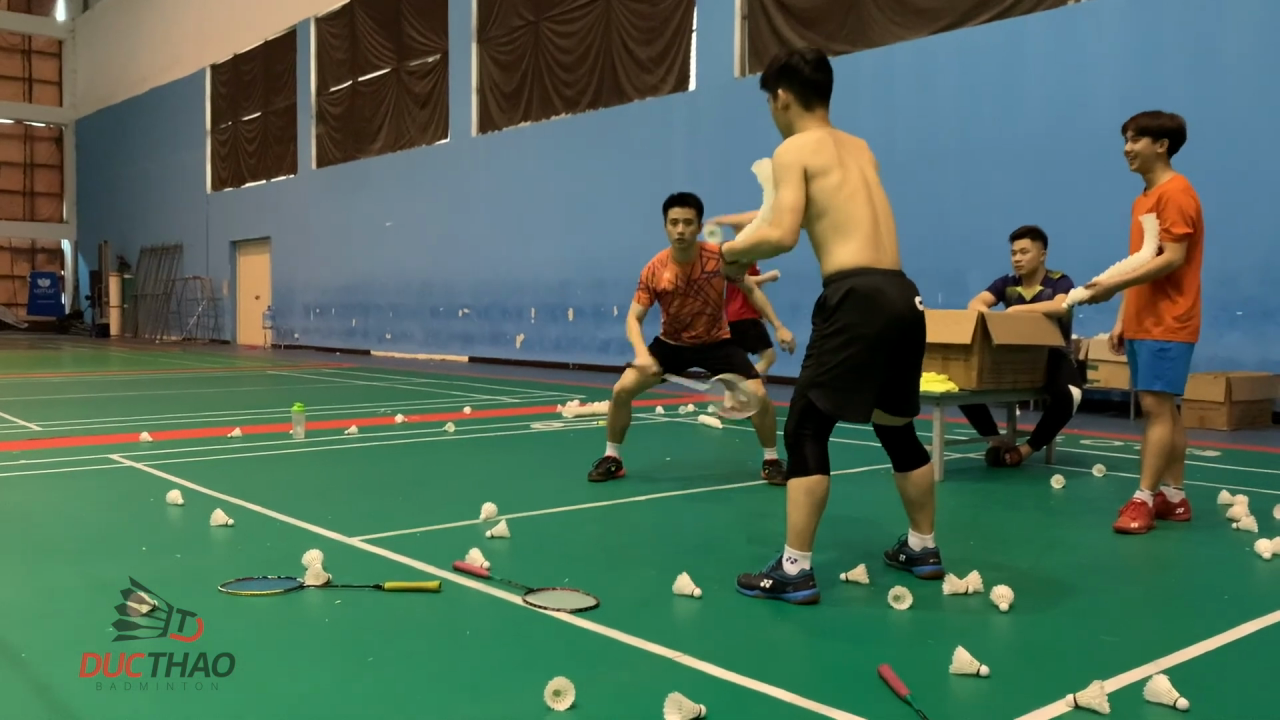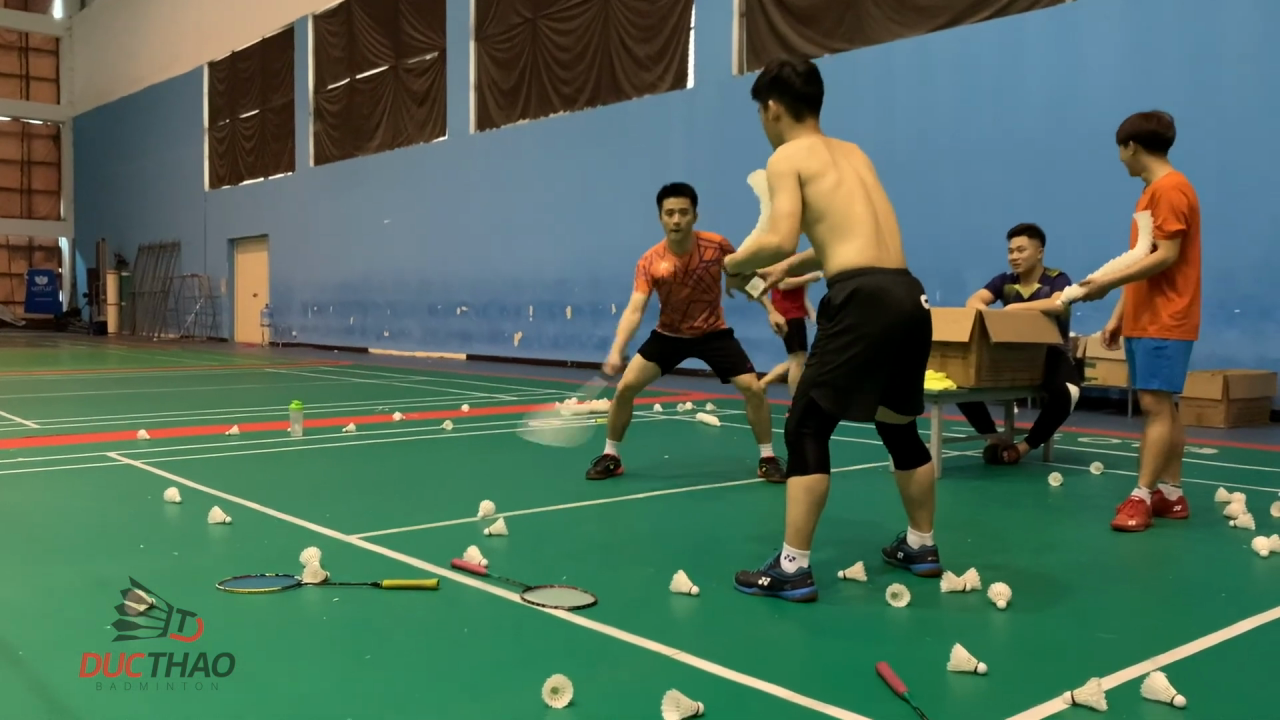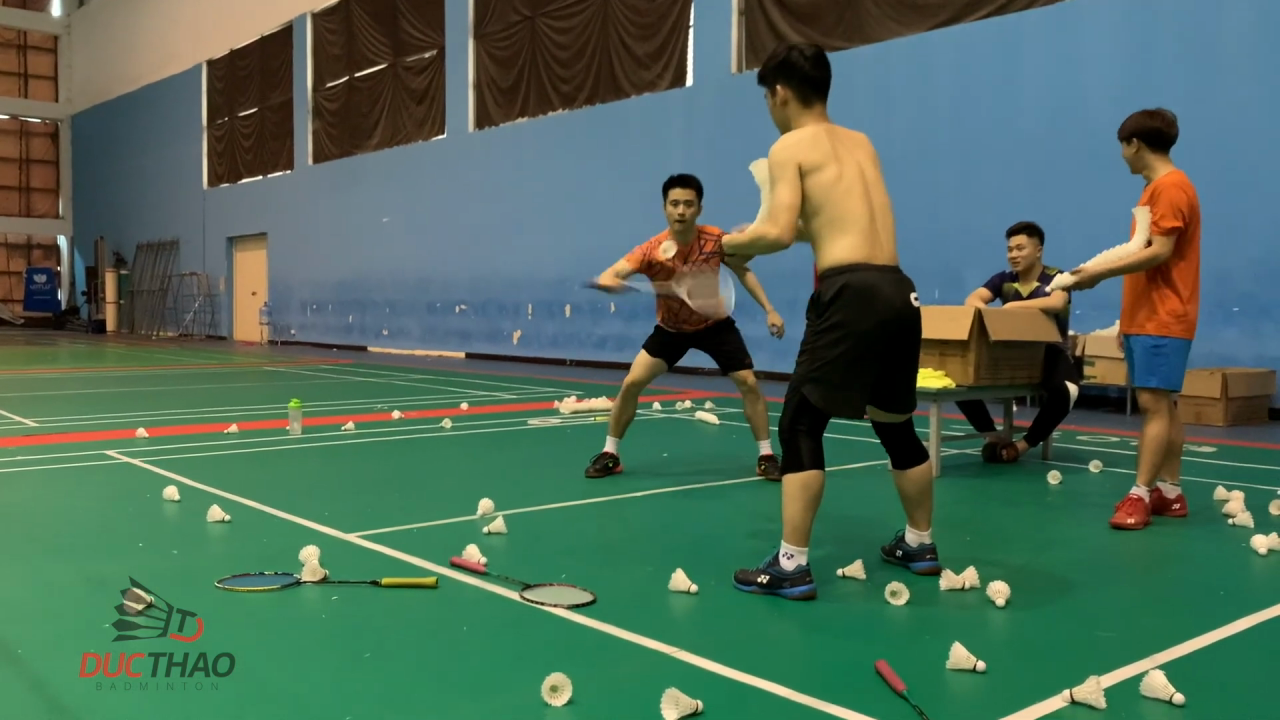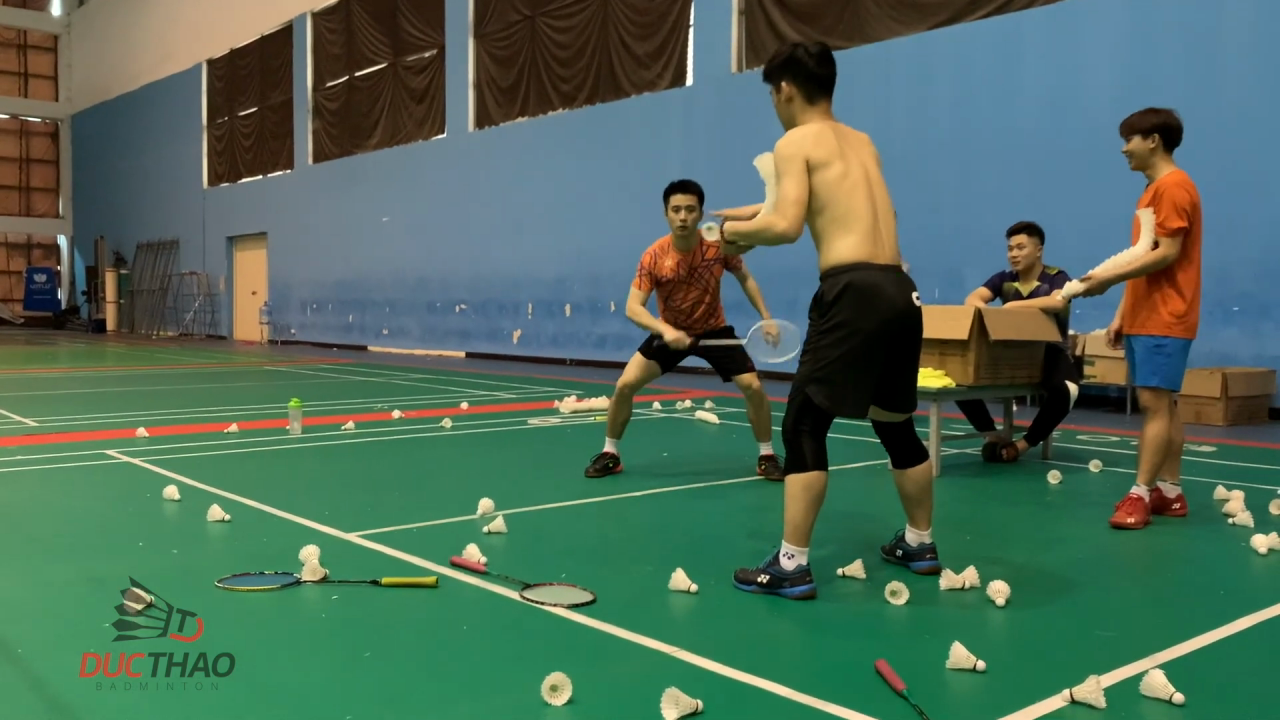
dt=0.4s
person 1, frame 1
left shoulder: (794, 149)
right shoulder: (858, 148)
left elbow: (781, 235)
left wrist: (734, 250)
right wrist: (754, 221)
left hip: (858, 299)
right hip: (901, 295)
left knee: (805, 431)
right knee: (897, 426)
left ankle: (795, 571)
right ankle: (923, 548)
person 1, frame 2
left shoulder: (787, 158)
right shoulder: (853, 154)
left elbow: (779, 240)
left wrist: (736, 262)
right wrist: (789, 268)
left hip: (864, 298)
right hip: (906, 294)
left knee: (806, 430)
right knee: (900, 425)
left ankle: (793, 569)
right ankle: (921, 546)
person 1, frame 3
left shoulder: (791, 146)
right shoulder: (860, 143)
left elbow: (778, 232)
left wrist: (734, 243)
right wrist: (786, 219)
left hip: (852, 294)
right hip: (896, 290)
left knee: (800, 426)
right knee: (896, 423)
left ankle: (791, 565)
right ankle: (919, 545)
person 1, frame 4
left shoulder: (796, 141)
right shoulder: (861, 142)
left elbow: (786, 226)
left wrist: (736, 232)
right wrist: (756, 213)
left hip: (855, 293)
right hip: (898, 289)
left knee: (803, 425)
right knee: (896, 423)
left ankle: (792, 566)
right ankle: (920, 544)
person 2, frame 1
left shoulder: (1176, 193)
right shoulder: (1143, 198)
left elbow: (1172, 259)
left wrist: (1112, 284)
right wrist: (1121, 319)
left hip: (1167, 324)
right hip: (1144, 323)
left knee: (1156, 406)
right knee: (1164, 408)
left ankle: (1144, 498)
right ankle: (1173, 496)
person 2, frame 2
left shoulder: (1169, 187)
right shoulder: (1151, 192)
left elbow: (1166, 256)
left wrist: (1107, 282)
right wrist: (1118, 315)
left hip: (1165, 321)
right hip: (1145, 319)
left knee: (1155, 405)
right knee: (1163, 405)
left ankle: (1142, 496)
right ankle: (1171, 494)
person 2, frame 3
left shoulder: (1170, 186)
right shoulder: (1156, 188)
left elbow: (1160, 252)
left wrist: (1100, 272)
right wrist: (1128, 319)
left hip: (1162, 320)
right hip: (1147, 317)
left knee: (1154, 403)
right knee: (1161, 404)
left ankle: (1141, 494)
right ankle: (1170, 492)
person 2, frame 4
left shoulder: (1173, 186)
right shoulder: (1152, 190)
left elbow: (1167, 254)
left wrist: (1108, 278)
right wrist: (1121, 314)
left hip: (1164, 319)
right hip: (1144, 317)
left knee: (1154, 402)
right knee: (1163, 404)
left ankle: (1141, 494)
right ankle: (1169, 491)
person 3, frame 1
left shoulder: (720, 256)
right shoulder: (654, 270)
left elbow: (750, 289)
right elbow: (633, 320)
right wrist: (641, 354)
left hip: (717, 342)
right hip: (671, 344)
left knee: (759, 396)
right knee: (621, 391)
left ankle: (771, 461)
right ankle: (612, 459)
person 3, frame 2
left shoulder: (717, 245)
right shoulder: (650, 261)
right elbow: (634, 311)
right wrist: (616, 351)
left hip: (713, 334)
right hip: (668, 335)
left knee: (753, 389)
right knee: (625, 388)
left ankle: (768, 458)
right ankle: (610, 456)
person 3, frame 3
left shoulder: (717, 239)
right shoulder: (650, 250)
left elbow: (744, 272)
right elbow: (606, 278)
left wrist: (769, 310)
right wrist: (610, 280)
left hip: (715, 326)
right hip: (671, 329)
left knee: (750, 384)
right knee: (631, 384)
left ankle: (766, 456)
right ankle: (610, 454)
person 3, frame 4
left shoulder: (719, 245)
right shoulder: (653, 256)
left elbow: (744, 277)
right elbow: (633, 307)
left wrist: (766, 317)
right wrist: (665, 331)
left hip: (714, 332)
right hip: (669, 334)
left knee: (754, 387)
right knee: (624, 386)
left ankle: (767, 456)
right ankle: (610, 454)
person 4, frame 1
left shoulder: (1060, 282)
right shoulder: (1007, 283)
left elbow: (1060, 307)
right elbow: (975, 303)
left wrist: (1015, 310)
left hip: (1053, 358)
left knee: (1068, 395)
left ankle: (1028, 448)
right ankle: (997, 441)
person 4, frame 2
left shoulder: (1057, 279)
right shoulder: (1005, 281)
left elbow: (1057, 304)
right elbow: (973, 302)
left wrist: (1013, 308)
left hip: (1050, 356)
left knee: (1066, 393)
left ankle: (1026, 446)
right ankle: (994, 438)
person 4, frame 3
left shoulder: (1056, 278)
right shoulder: (1003, 279)
left elbow: (1057, 303)
right elbow: (972, 300)
left wrist: (1012, 306)
left hip: (1049, 354)
left knee: (1064, 391)
left ankle: (1024, 444)
right ankle: (994, 437)
person 4, frame 4
left shoulder: (1056, 277)
right shoulder: (1004, 279)
left elbow: (1057, 302)
right elbow: (972, 299)
left wrist: (1012, 305)
left hip: (1049, 353)
left knee: (1065, 391)
left ankle: (1024, 443)
right ankle: (994, 436)
